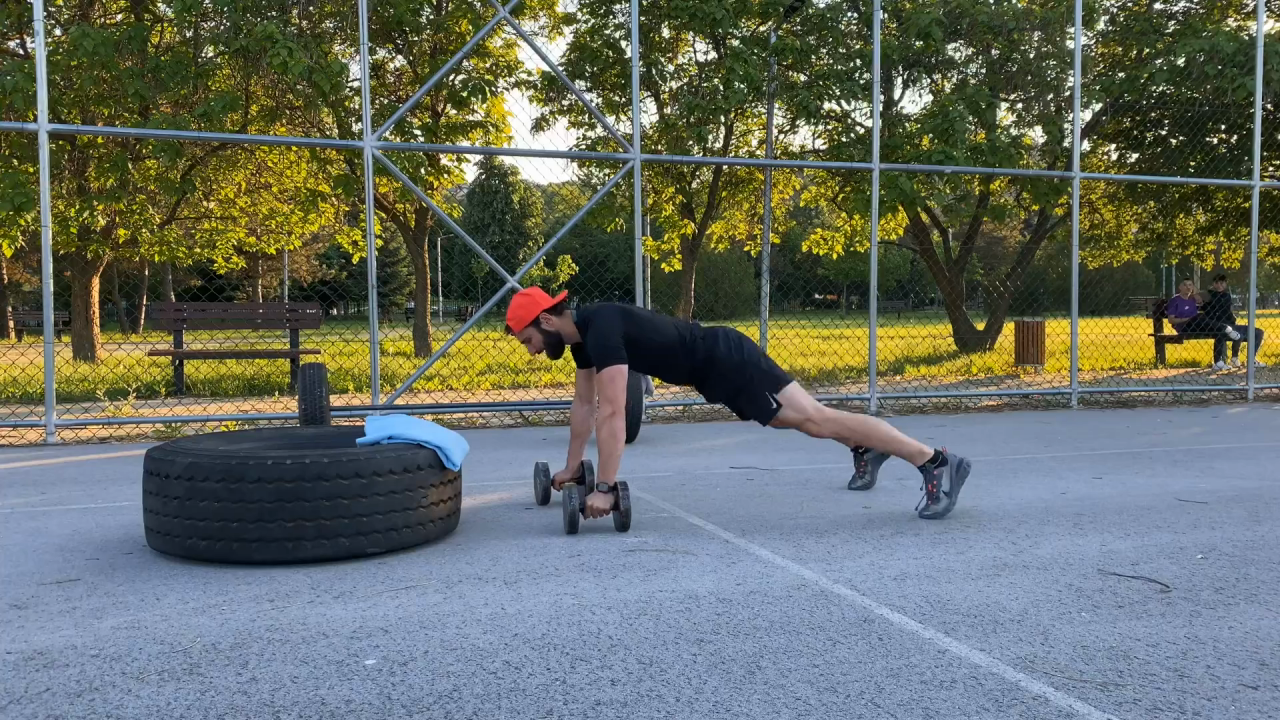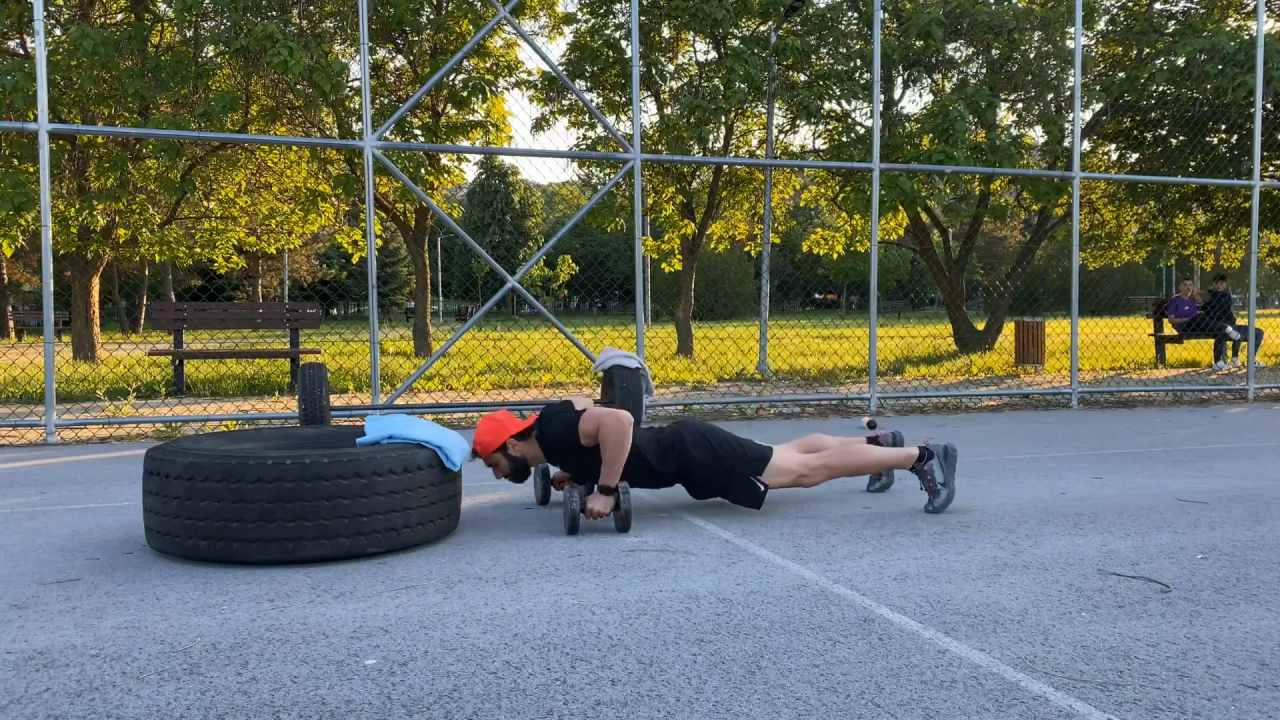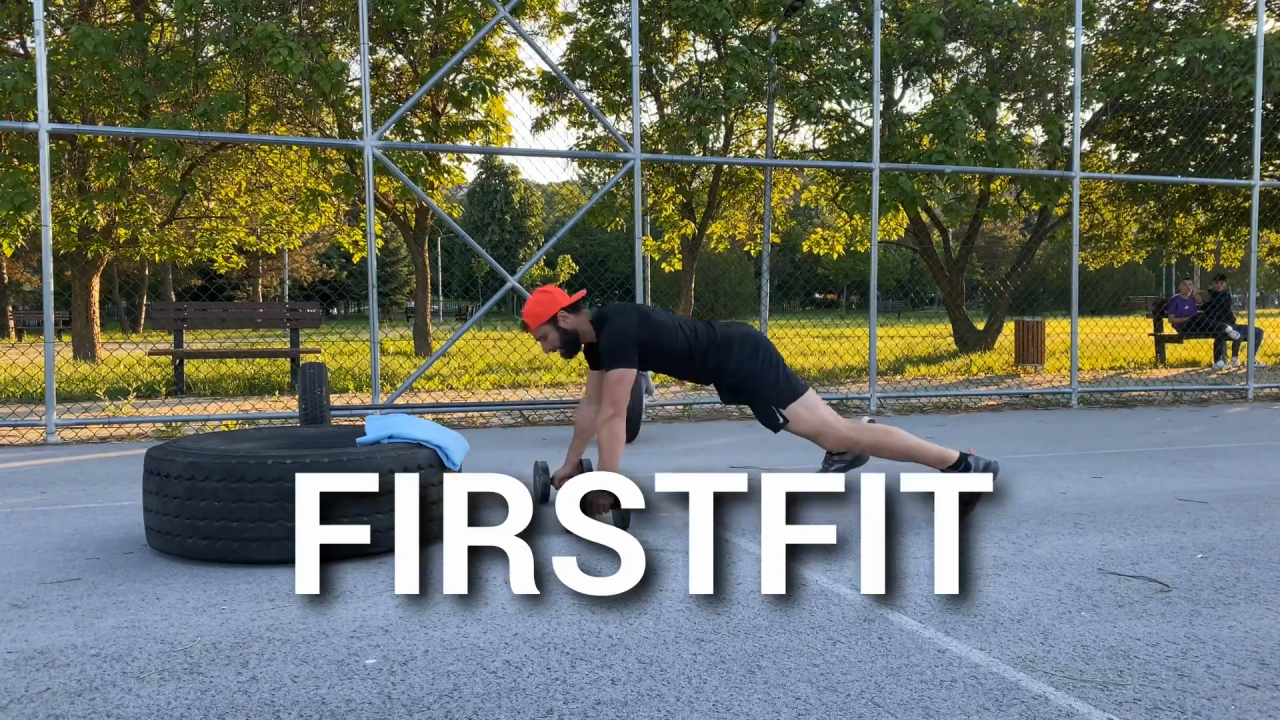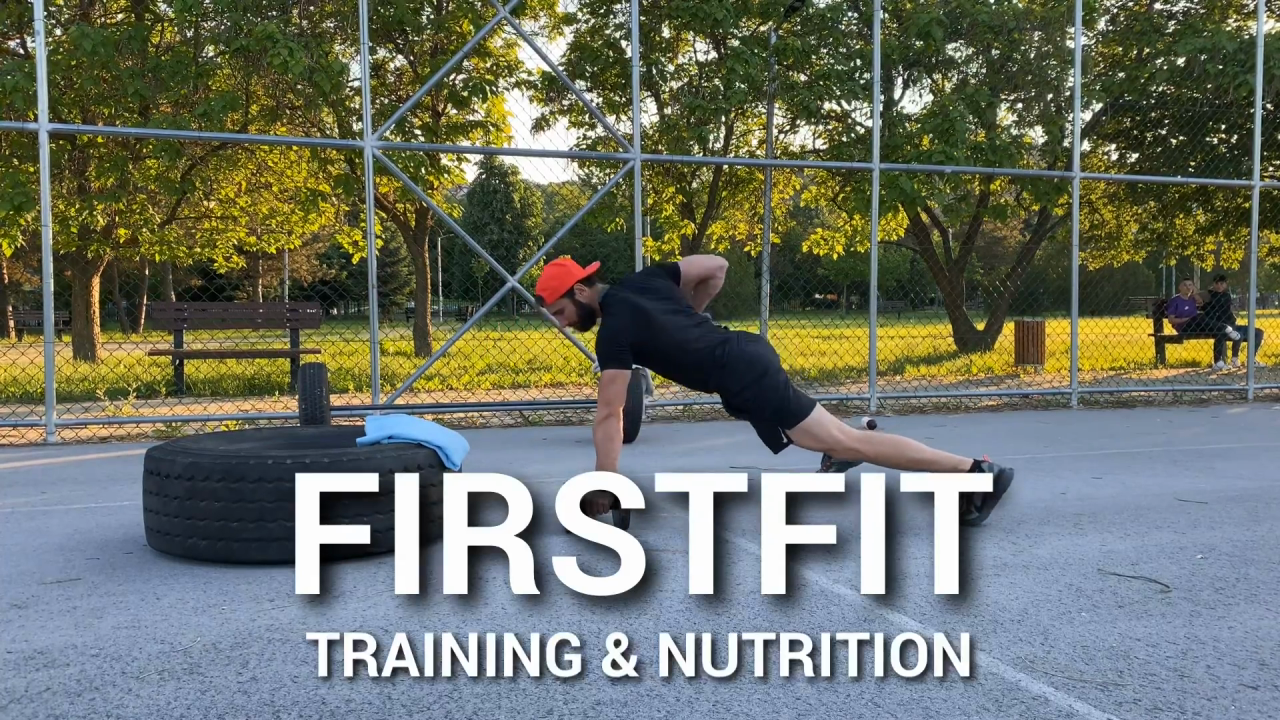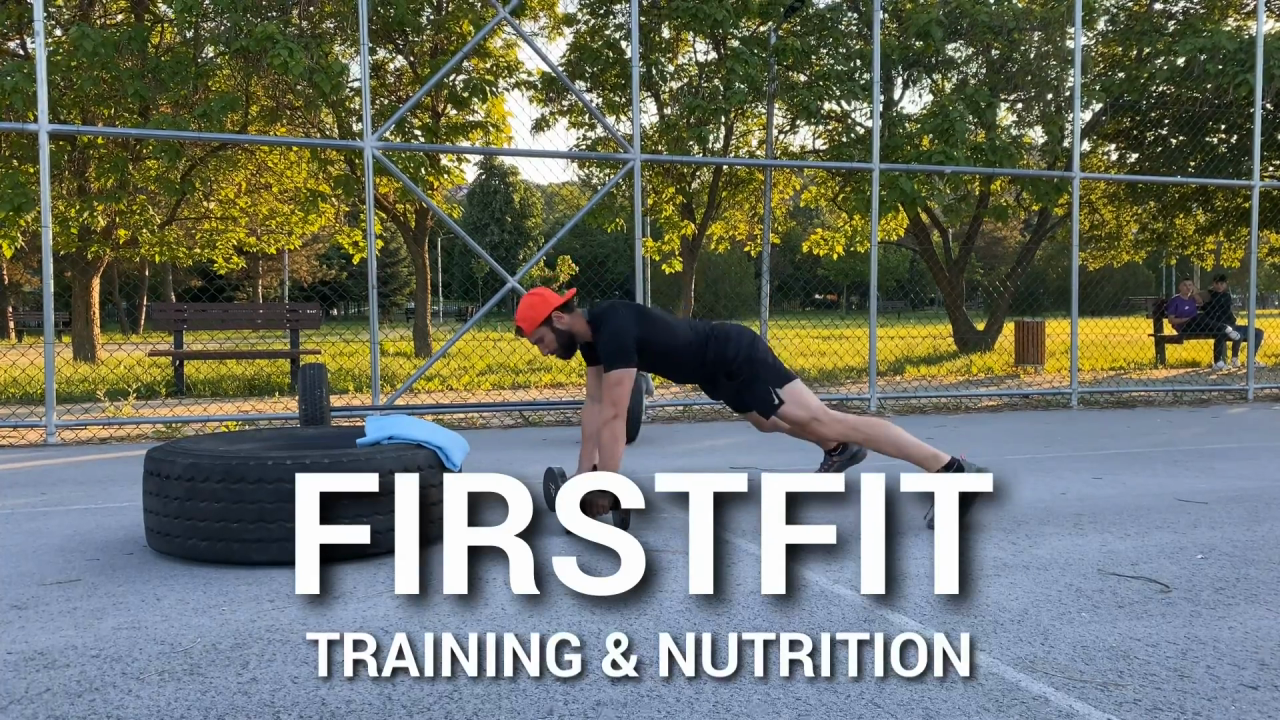
dt=0.7s
person 1, frame 1
left shoulder: (600, 328)
right shoulder: (582, 334)
left elbow: (612, 413)
right elbow: (584, 402)
left wrist: (604, 489)
right wrist: (571, 467)
left hip: (724, 358)
right hip: (714, 365)
left knee: (816, 418)
right knee: (784, 417)
left ankle: (938, 463)
right ankle: (866, 453)
person 1, frame 2
left shoulder: (555, 434)
right shoulder: (550, 425)
left elbow: (619, 420)
right elbow: (583, 402)
left wrist: (605, 491)
right wrist: (571, 469)
left hip: (696, 458)
right hip: (684, 443)
left knee: (808, 469)
right knee: (791, 452)
left ankle: (924, 456)
right ankle: (878, 442)
person 1, frame 3
left shoulder: (617, 332)
right shoulder: (600, 334)
left elbow: (613, 415)
right elbow: (591, 406)
left wrist: (607, 489)
right wrist: (569, 466)
left hip: (742, 358)
right hip: (736, 349)
left knee: (835, 430)
left ankle: (965, 466)
right ankle: (845, 452)
person 1, frame 4
left shoulder: (614, 328)
right shoulder: (644, 279)
left elbow: (608, 416)
right elbow: (717, 266)
left wrist: (604, 491)
left hip: (745, 377)
right hip: (748, 348)
left knee: (850, 442)
left ankle: (978, 472)
right ankle: (837, 454)
person 1, frame 5
left shoulder: (612, 328)
right shoulder: (592, 334)
left elbow: (615, 415)
right elbow: (595, 404)
left wrist: (608, 489)
right wrist: (584, 472)
left hip: (737, 357)
right hip: (721, 370)
left knee: (820, 420)
right knee: (768, 421)
left ankle: (953, 470)
right ankle: (840, 451)
